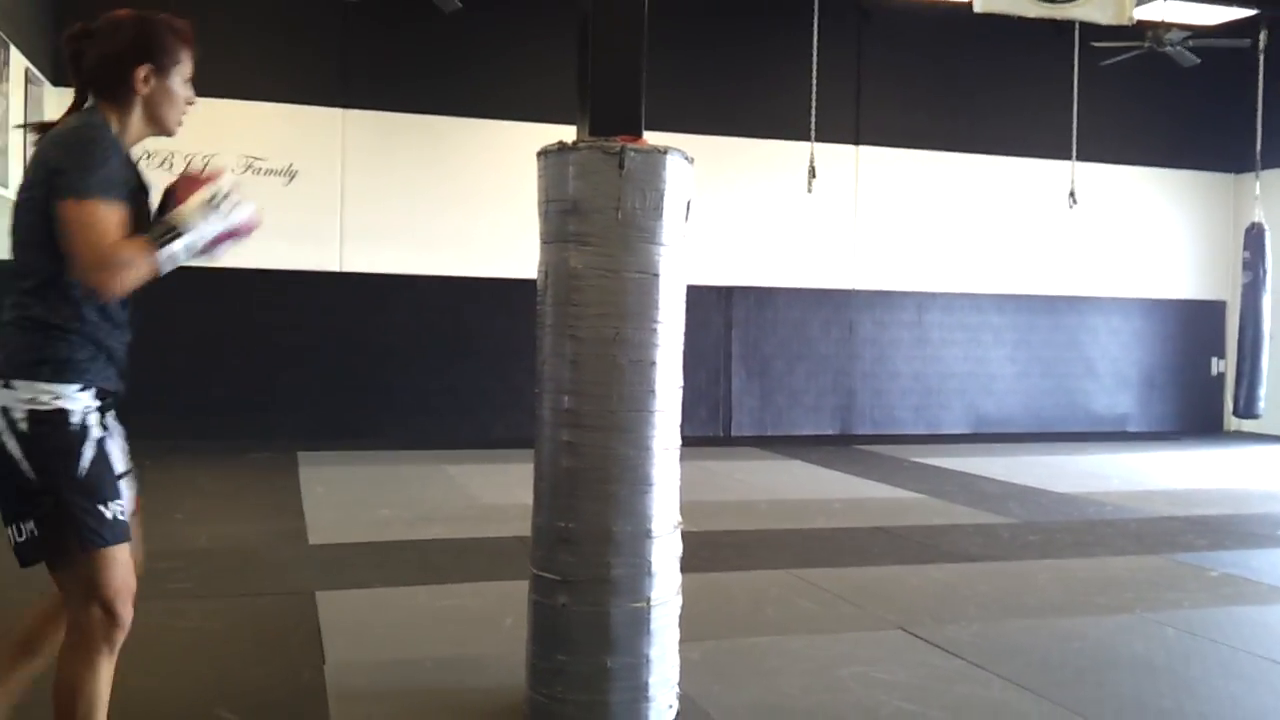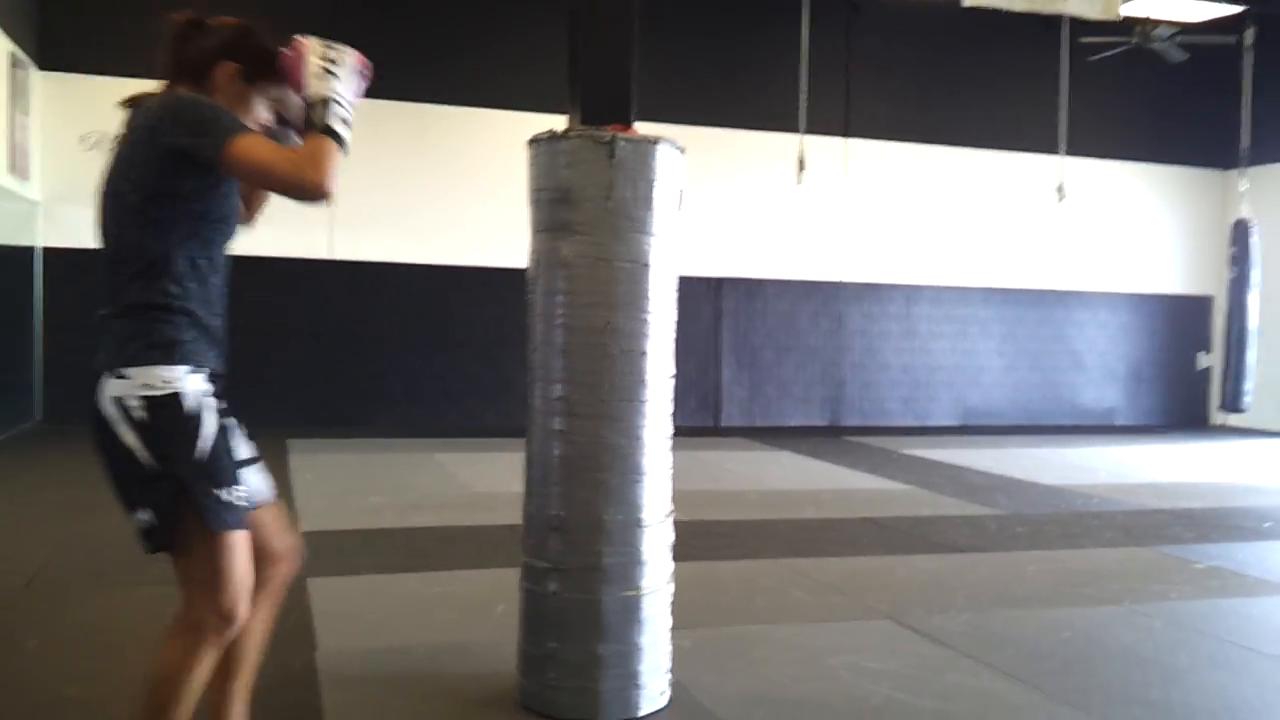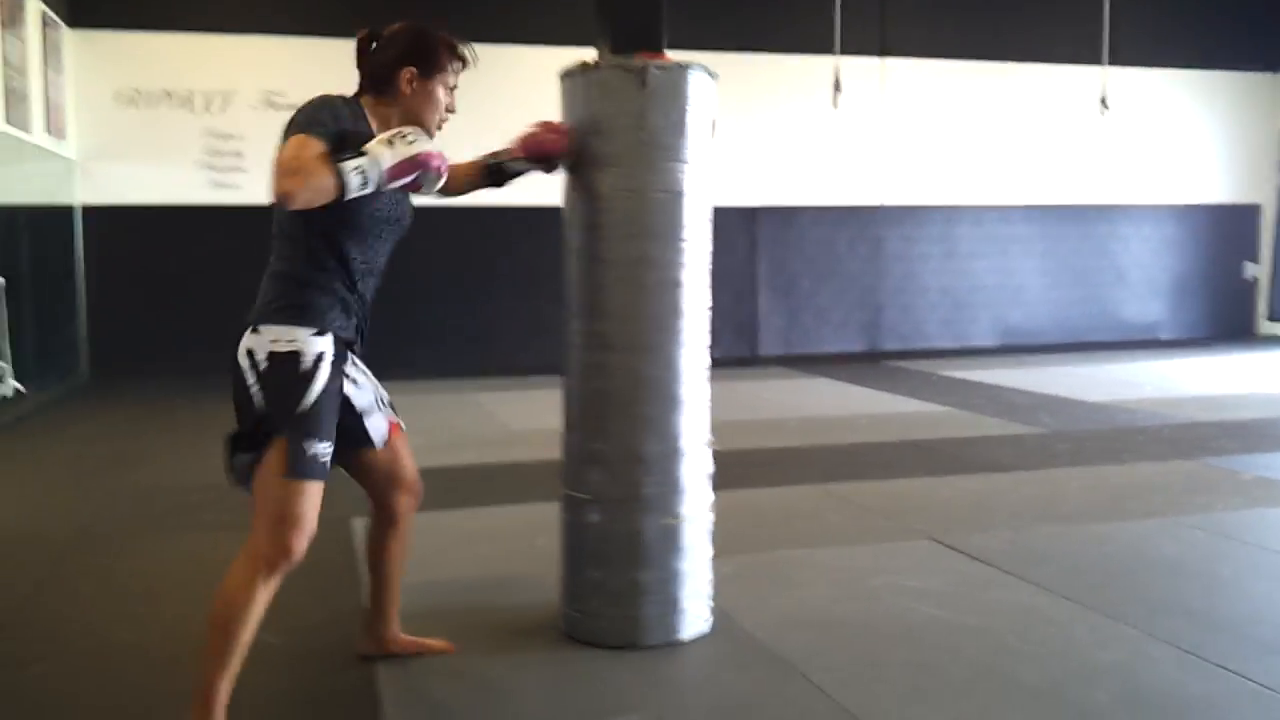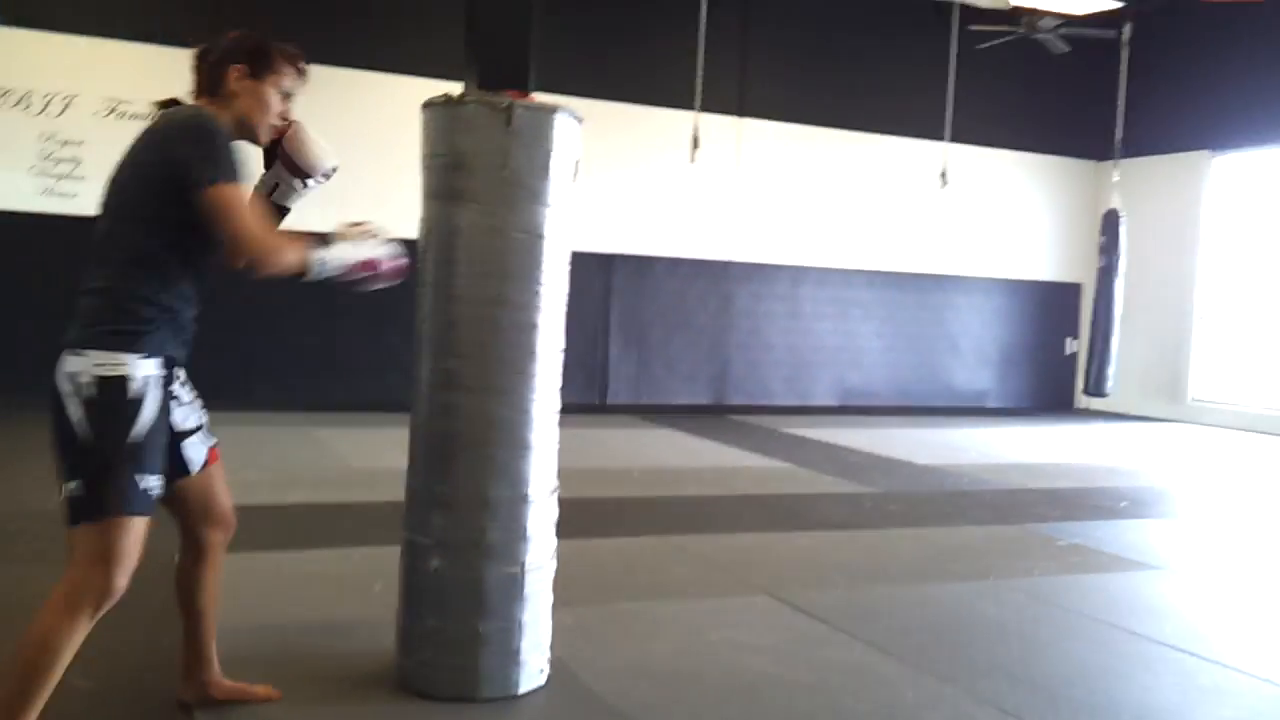
dt=0.4s
person 1, frame 1
left shoulder: (107, 149)
right shoulder: (88, 147)
right elbow: (107, 275)
left wrist: (177, 216)
right wrist: (201, 220)
left hip: (77, 397)
left knee: (88, 603)
right knee: (106, 610)
person 1, frame 2
left shoulder: (167, 133)
right shoulder: (182, 113)
left elbow: (243, 205)
right elbow: (314, 180)
left wrist: (295, 112)
right wrist: (333, 100)
left hip: (181, 383)
right hip: (158, 384)
left knee: (275, 559)
right knee: (221, 603)
person 1, frame 3
left shoulder: (387, 136)
right shoulder: (329, 115)
left elbow: (449, 178)
right elbow: (293, 190)
left wrist: (519, 158)
right wrist: (383, 164)
left hip: (337, 349)
right hip: (294, 343)
left knee: (401, 489)
right knee: (280, 543)
left ankle: (381, 631)
person 1, frame 4
left shoulder: (188, 138)
right shoulder: (200, 135)
left elbow: (230, 244)
right elbow: (262, 253)
left wrist: (286, 187)
right wrist: (343, 253)
left hip: (153, 364)
right hip: (116, 362)
left knee: (212, 520)
right knee: (99, 580)
